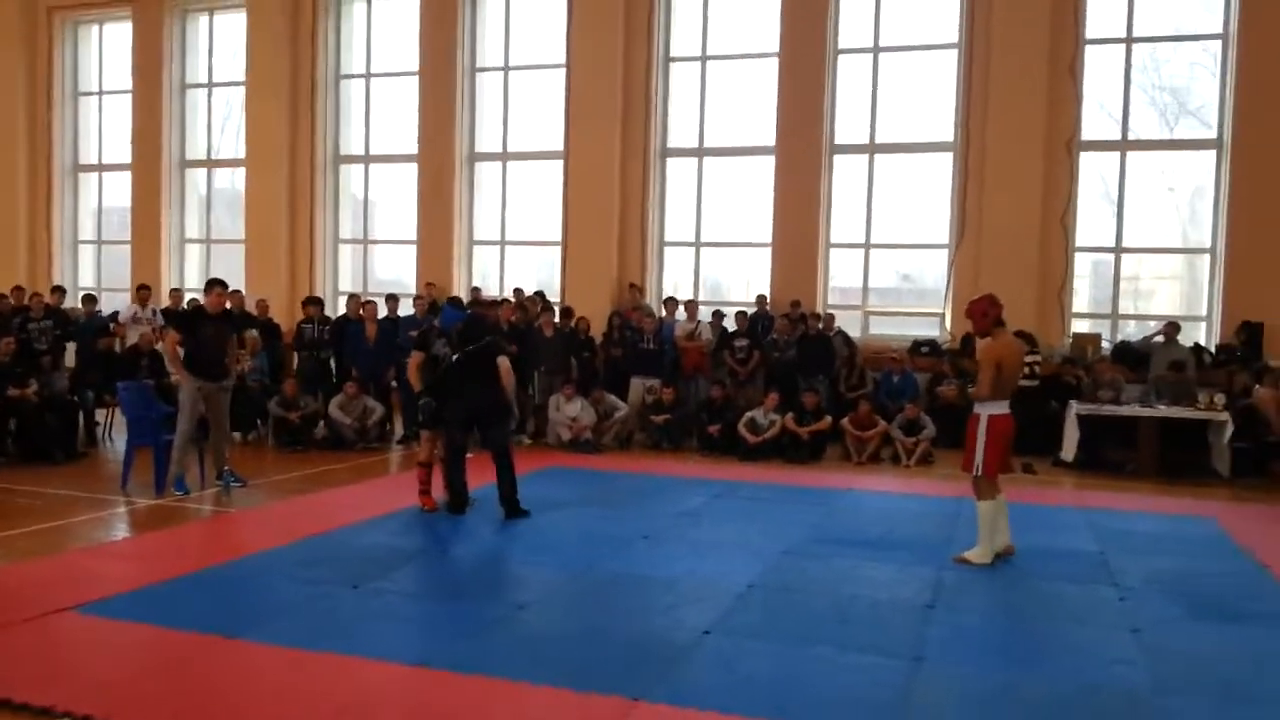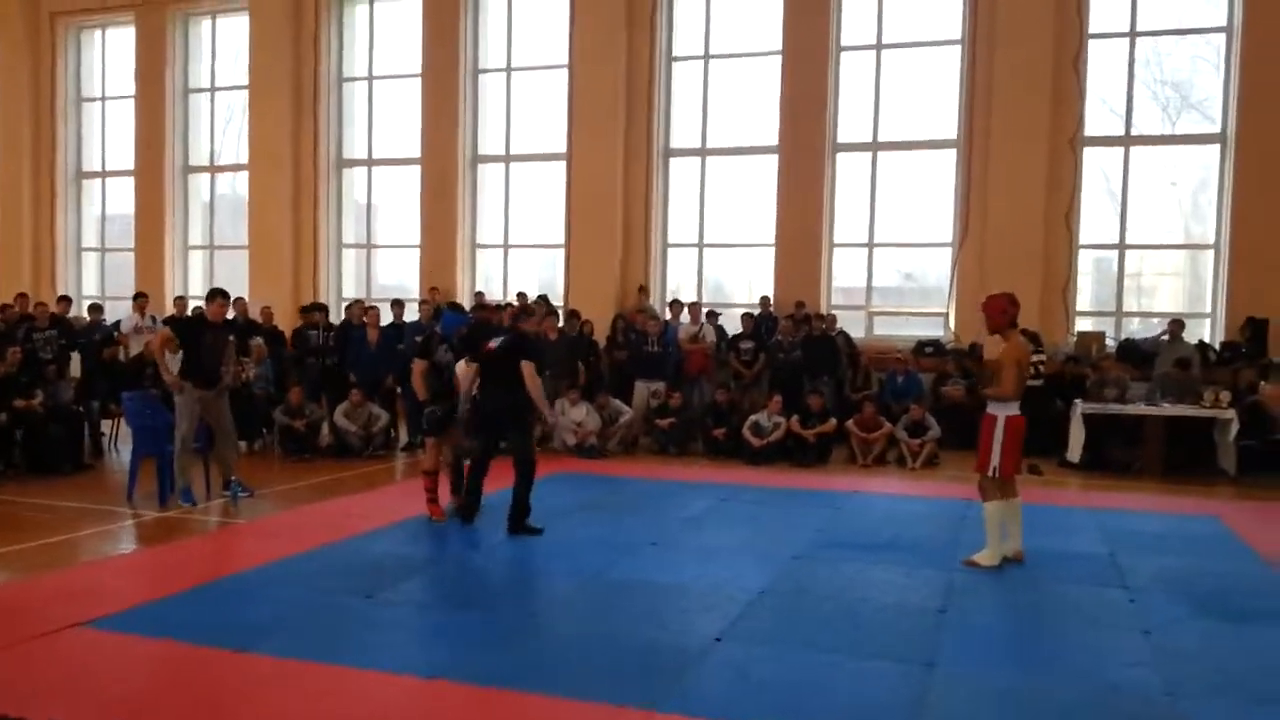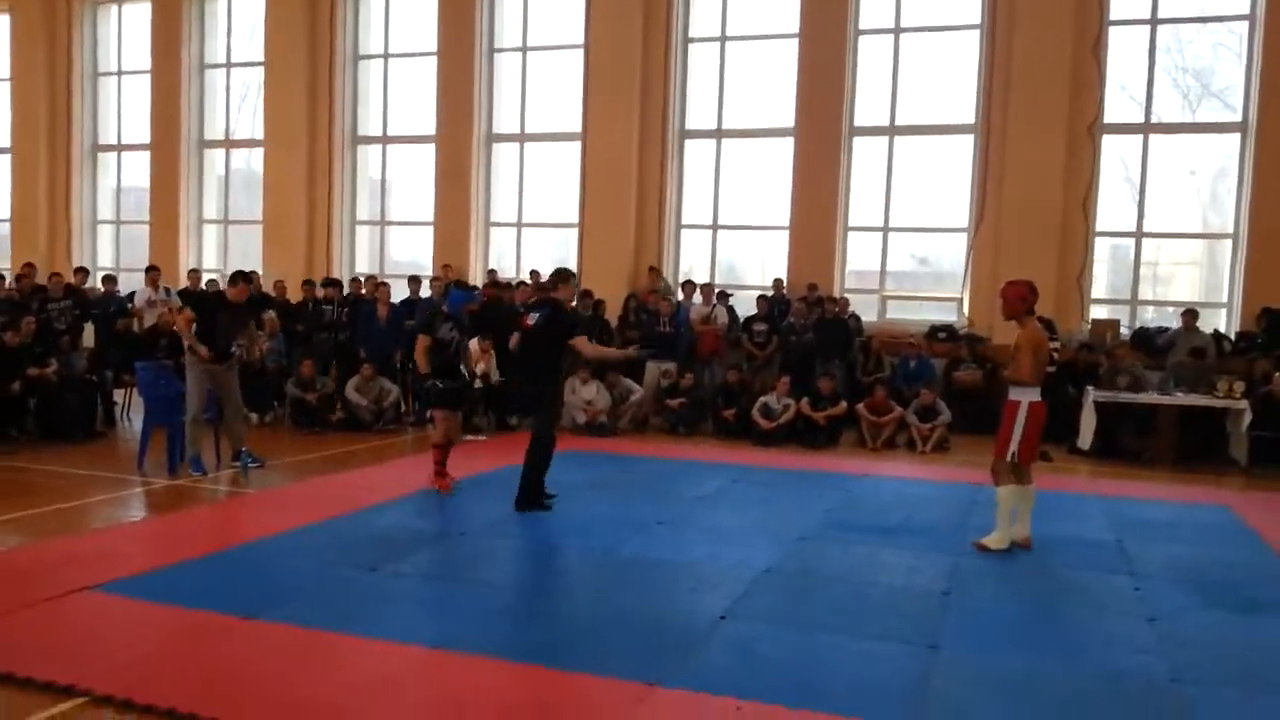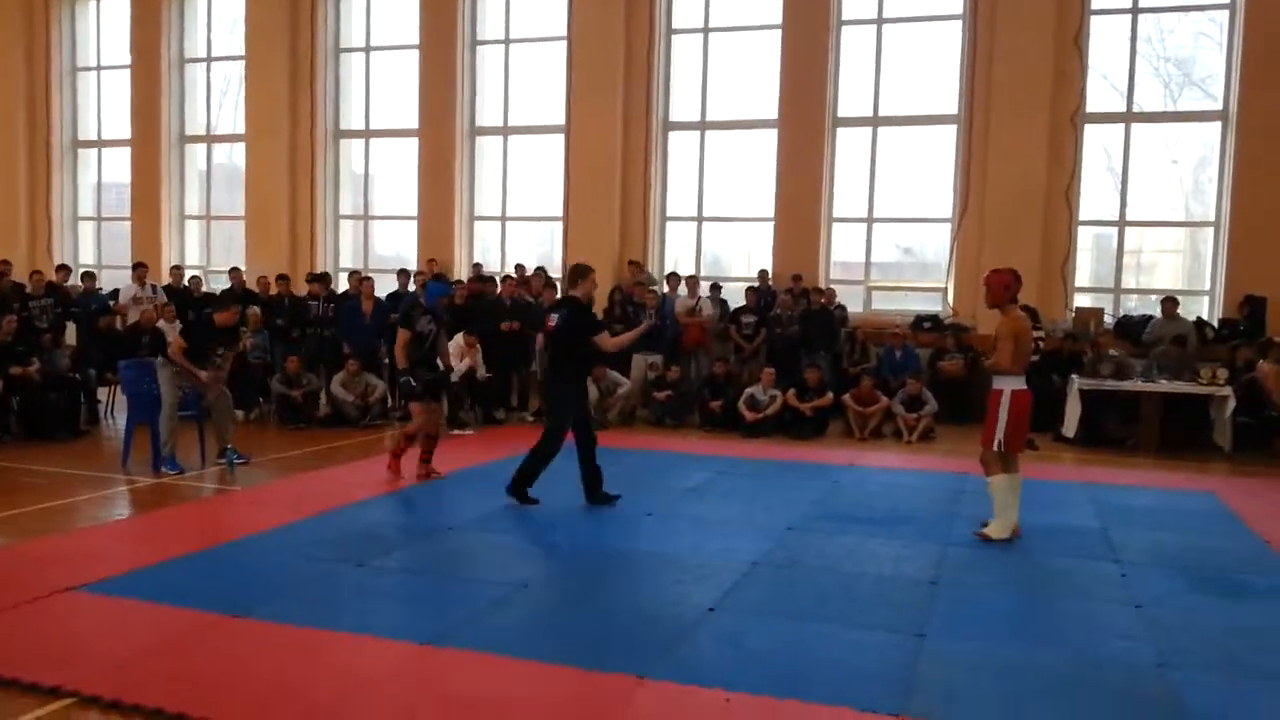
dt=0.3s
person 1, frame 1
left shoulder: (991, 349)
right shoulder: (1017, 345)
left elbow: (983, 392)
left wrist: (966, 391)
right wrist: (976, 364)
left hip: (987, 418)
right hip: (1003, 416)
left knee: (982, 483)
right knee: (991, 481)
left ankle: (984, 551)
right ankle: (1003, 541)
person 1, frame 2
left shoulder: (1010, 349)
right shoulder: (1021, 344)
left elbow: (1007, 392)
left wrist: (981, 391)
left hip: (1002, 420)
right hip: (1010, 419)
left knee: (988, 484)
right knee: (1006, 483)
left ankle: (992, 552)
right ankle: (1013, 546)
person 1, frame 3
left shoulder: (1026, 335)
right shoulder: (1037, 331)
left elbow: (1025, 376)
left wrist: (1000, 374)
right wrist: (1006, 371)
left hip: (1023, 406)
right hip: (1029, 404)
left knee: (1001, 467)
right knee: (1021, 469)
left ankle: (1001, 535)
right ankle: (1022, 531)
person 1, frame 4
left shoulder: (1006, 323)
right shoulder: (1022, 320)
left elbow: (1003, 364)
left wrist: (982, 364)
right wrist: (991, 362)
left hip: (1006, 394)
right hip: (1017, 391)
left knee: (990, 457)
right knee: (1009, 458)
left ankle: (1002, 524)
right ankle: (1009, 519)
person 2, frame 1
left shoulder: (457, 358)
right shoulder: (493, 345)
left elbow: (447, 391)
right elbow: (506, 371)
right wrist: (512, 404)
left hip: (459, 405)
right hip: (490, 403)
left knee: (454, 454)
right knee: (502, 454)
left ankle: (457, 503)
right ankle: (511, 506)
person 2, frame 2
left shoulder: (493, 341)
right shoulder: (525, 342)
left elbow: (470, 378)
right elbow: (530, 380)
right wrist: (546, 412)
left hip: (485, 408)
right hip: (514, 408)
left knee: (480, 460)
right knee: (525, 463)
left ankle: (466, 511)
right ankle: (518, 521)
person 2, frame 3
left shoulder: (533, 309)
right shoulder: (562, 315)
left elbow: (514, 344)
right elbow: (589, 351)
right wrist: (625, 353)
left hip: (530, 381)
right hip: (545, 385)
left knee: (542, 435)
right knee: (542, 440)
left ankle: (534, 489)
right ankle: (526, 498)
person 2, frame 4
left shoulder: (556, 307)
right shoulder: (581, 312)
left elbow: (541, 343)
right elbow: (610, 345)
right wrist: (642, 329)
left hip: (558, 381)
right hip: (568, 385)
left knee: (586, 437)
right knee: (551, 439)
left ankle: (594, 491)
right ankle: (519, 485)
person 3, frame 1
left shoulder: (228, 318)
right shoulder: (191, 316)
right elbow: (169, 344)
left wrist: (231, 368)
right wrist: (181, 373)
left hip: (220, 380)
right hip: (193, 379)
left knee: (221, 427)
right knee: (186, 428)
left ankle: (223, 470)
right ankle: (177, 476)
person 3, frame 2
left shoulder: (225, 326)
right shoulder: (191, 324)
right elbow: (160, 338)
left wrist: (230, 369)
right wrist: (165, 370)
left hip: (216, 387)
right hip: (189, 388)
left knee: (226, 433)
right knee: (185, 437)
left ankle: (229, 480)
right ankle: (183, 487)
person 3, frame 3
left shoulder: (245, 306)
right shoulder: (209, 300)
left elbow: (249, 326)
right elbow: (182, 321)
right wrist: (196, 346)
left hip: (227, 361)
right hip: (200, 359)
left knee: (235, 405)
right knee: (196, 409)
left ankle: (239, 451)
right ankle: (194, 457)
person 3, frame 4
left shoulder: (232, 329)
right shoulder: (199, 324)
left elbow: (226, 357)
right elbow: (173, 350)
left wrist: (220, 378)
right wrist: (197, 373)
left hip: (201, 367)
right hip: (170, 364)
left knee: (224, 398)
right knee: (170, 402)
left ankle: (225, 449)
right ankle: (168, 457)
person 4, frame 1
left shoulder: (448, 335)
right shoulder: (426, 335)
right elbow: (412, 367)
right wrist: (421, 395)
right hip: (429, 398)
right knee: (428, 443)
right ankle: (424, 494)
person 4, frame 2
left shoulder: (449, 341)
right shoulder: (428, 342)
right elbow: (417, 376)
left wrist: (459, 397)
right wrist: (426, 404)
left hip: (448, 401)
right hip: (433, 404)
left knee: (457, 447)
right knee: (433, 450)
left ankle: (457, 494)
right ankle: (432, 502)
person 4, frame 3
left shoulder: (459, 321)
right shoulder: (432, 318)
right elbow: (420, 351)
left wrist: (471, 375)
right wrist: (428, 377)
left hip: (454, 379)
right hip: (436, 380)
left knee: (452, 427)
right knee: (443, 425)
left ankle: (440, 470)
right ankle: (439, 476)
person 4, frame 4
left shoulder: (437, 314)
right shoulder: (410, 312)
right elbow: (400, 346)
left wrist: (448, 369)
right wrist: (404, 373)
left hip: (432, 372)
right hip: (414, 372)
left knee: (434, 420)
right knee: (420, 418)
left ankle: (425, 465)
right ankle: (395, 458)
